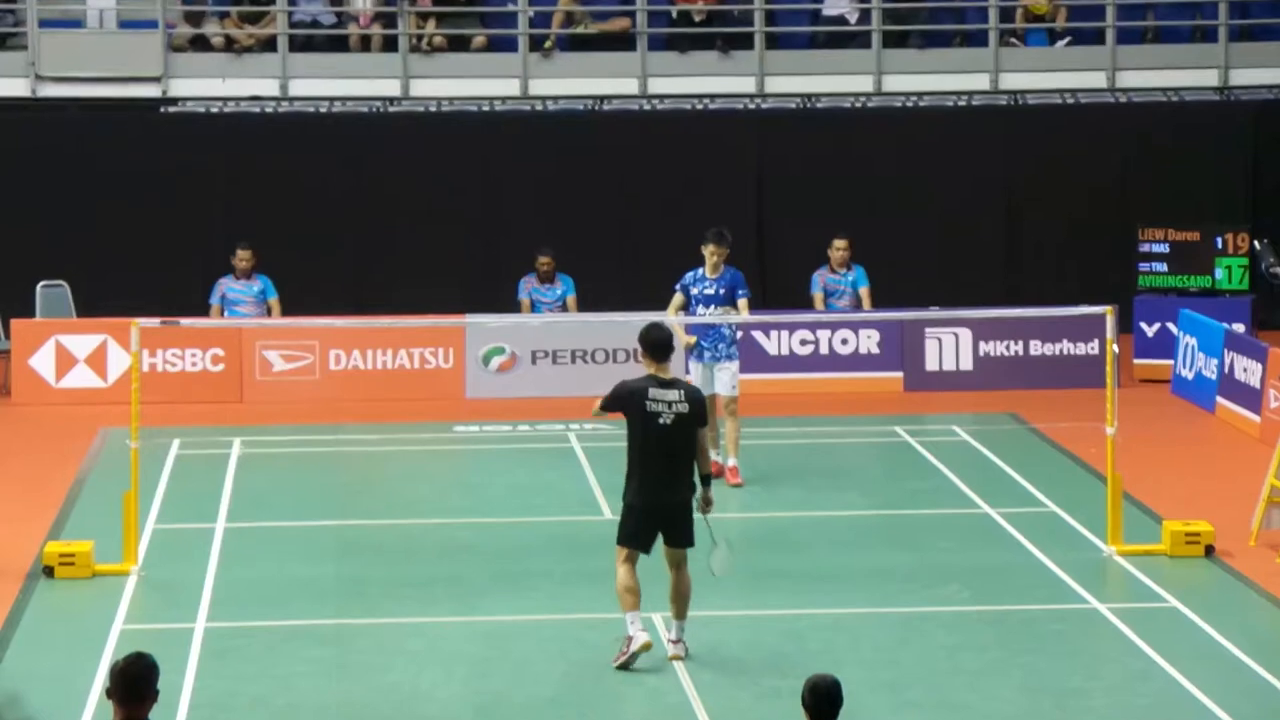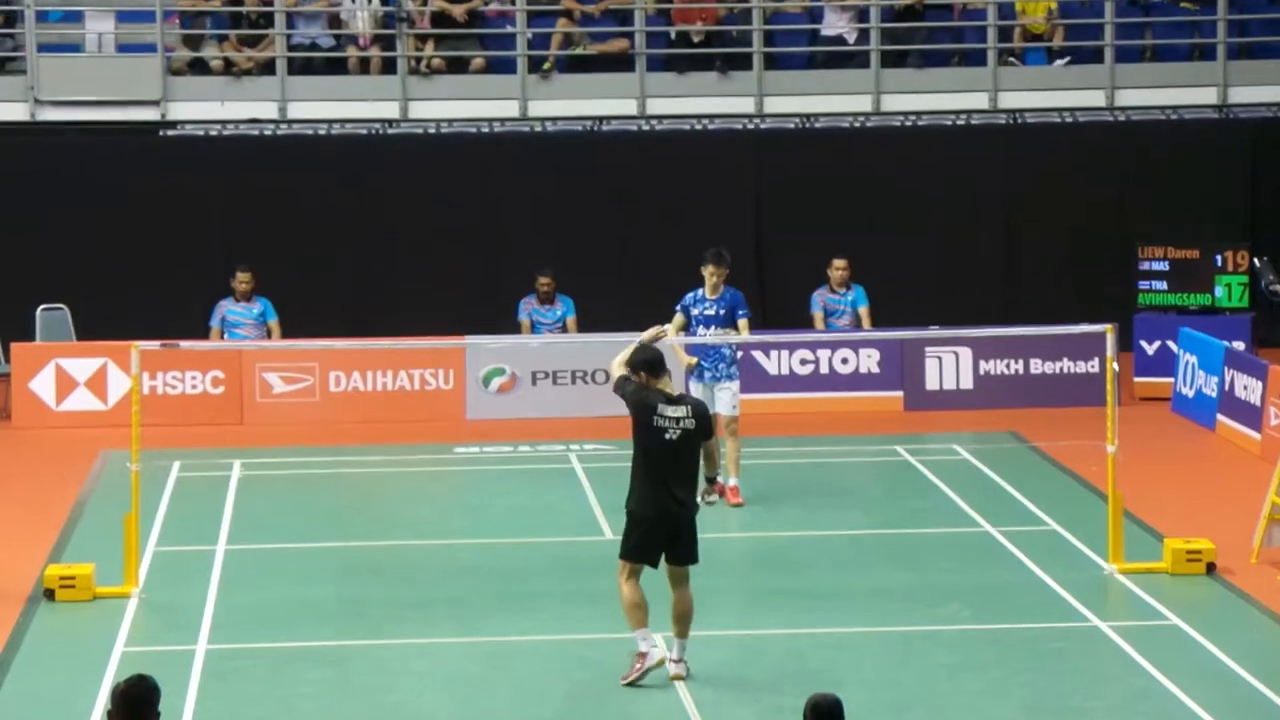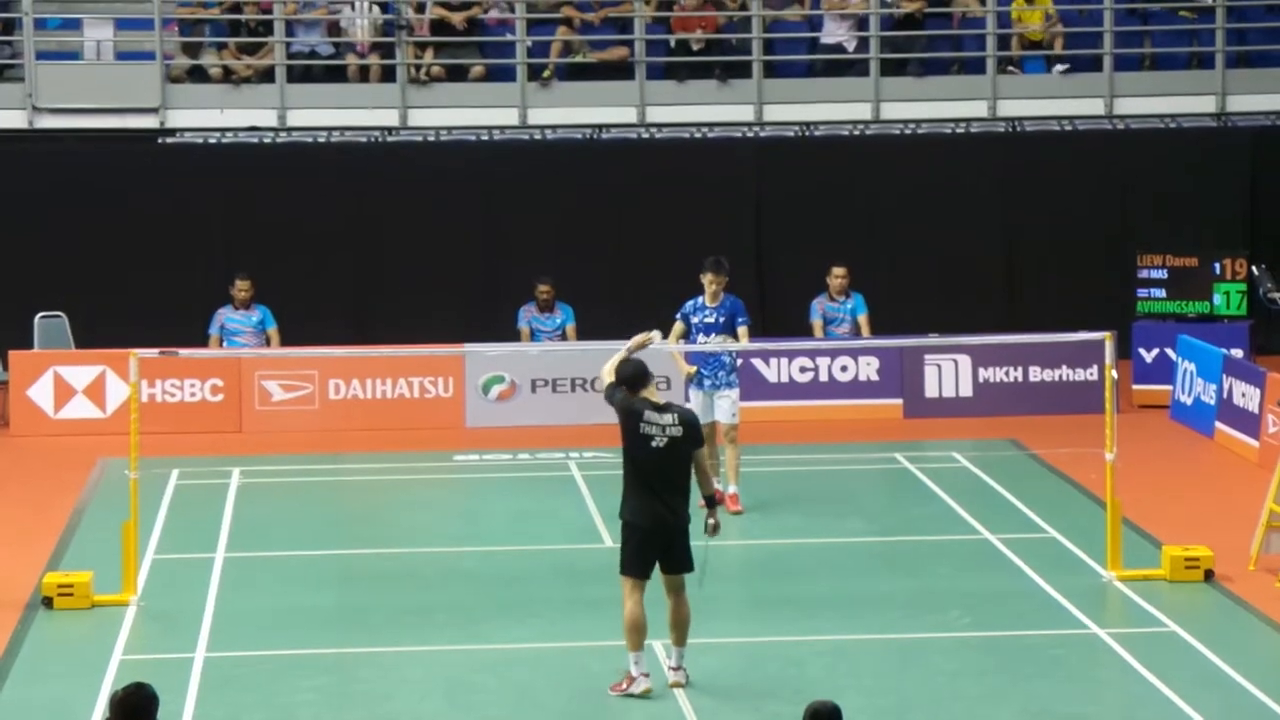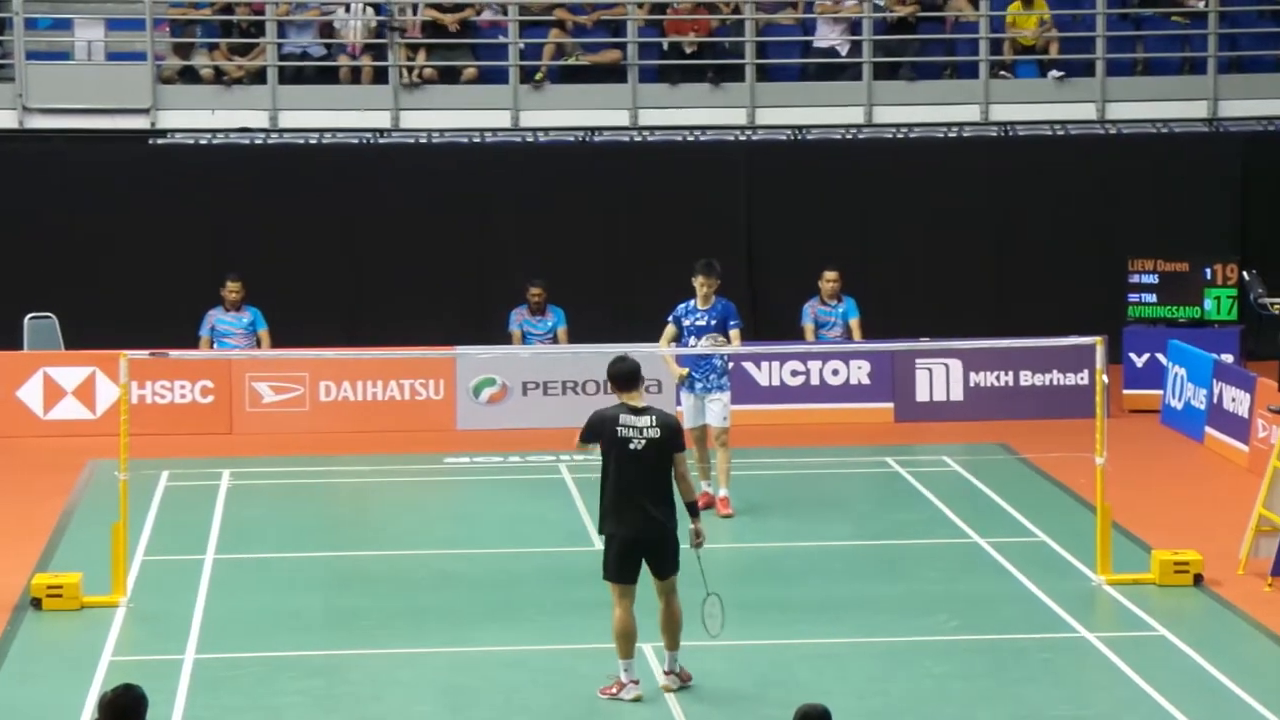
dt=0.3s
person 1, frame 1
left shoulder: (629, 390)
right shoulder: (693, 395)
left elbow: (598, 408)
right elbow: (702, 447)
right wrist: (706, 487)
left hip: (641, 496)
right hip: (679, 496)
left knee: (625, 562)
right knee: (678, 565)
left ankle: (635, 632)
right ankle: (677, 641)
person 1, frame 2
left shoulder: (641, 401)
right shoulder: (697, 408)
left elbow: (615, 367)
right elbow: (709, 453)
left wrist: (642, 340)
left hip: (646, 510)
right hip: (683, 511)
left knee: (628, 577)
right knee: (680, 583)
left ankle: (648, 648)
right ankle: (678, 660)
person 1, frame 3
left shoulder: (629, 409)
right shoulder: (686, 417)
left elbow: (606, 374)
right elbow: (702, 469)
left wrist: (632, 346)
right wrist: (712, 508)
left hip: (639, 520)
right hip: (676, 520)
left knee: (633, 594)
right knee: (677, 592)
left ankle: (638, 674)
right ankle: (677, 667)
person 1, frame 4
left shoulder: (602, 419)
right shoulder: (668, 422)
left elbow: (580, 443)
right elbow: (681, 475)
right wrist: (695, 518)
left hip: (621, 528)
right hip: (661, 526)
left knee: (623, 602)
right knee: (668, 595)
left ankle: (628, 681)
right ankle: (671, 670)
person 2, frame 1
left shoulder: (735, 277)
right shoulder: (690, 278)
left elbow: (744, 311)
right elbow: (672, 310)
left wrist: (738, 317)
right wrist: (682, 335)
left hip: (725, 352)
right hip: (698, 352)
left knee: (729, 407)
right knee: (706, 407)
left ankle: (732, 465)
right ankle: (715, 460)
person 2, frame 2
left shoulder: (735, 297)
right shoulder: (690, 299)
left elbow: (744, 331)
right elbow: (672, 331)
left wrist: (738, 337)
right wrist: (682, 356)
left hip: (726, 372)
right hip: (699, 372)
left knee: (730, 426)
left ankle: (733, 484)
right ankle: (714, 481)
person 2, frame 3
left shoulder: (734, 305)
right shoulder: (690, 307)
left elbow: (744, 339)
right elbow: (672, 339)
left wrist: (738, 345)
right wrist: (682, 364)
left hip: (725, 380)
right hip: (698, 380)
left knee: (729, 434)
right knee: (706, 435)
left ankle: (732, 492)
right ankle: (715, 488)
person 2, frame 4
left shoulder: (726, 308)
right shoulder: (682, 310)
left elbow: (737, 343)
right elbow: (664, 342)
left wrist: (726, 346)
right wrist: (674, 367)
left hip: (717, 383)
right hip: (689, 383)
left knee: (720, 438)
right knee: (697, 439)
left ankle: (723, 495)
right ankle: (705, 491)
